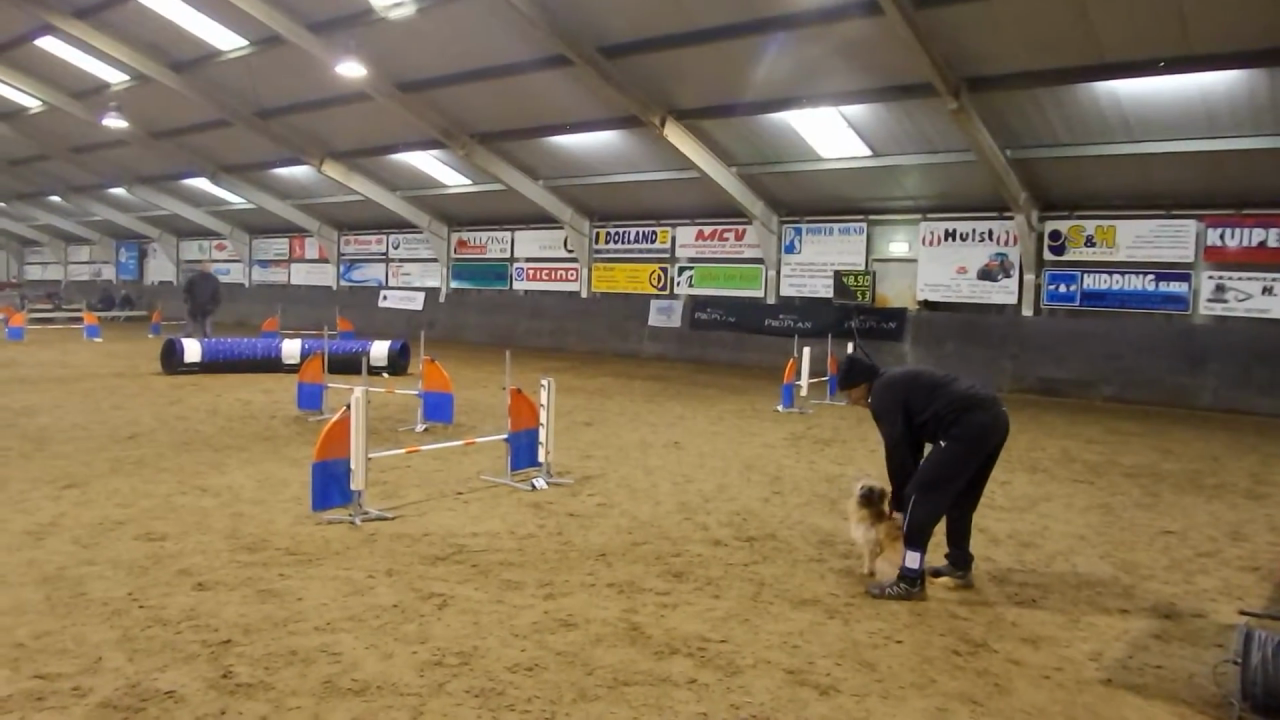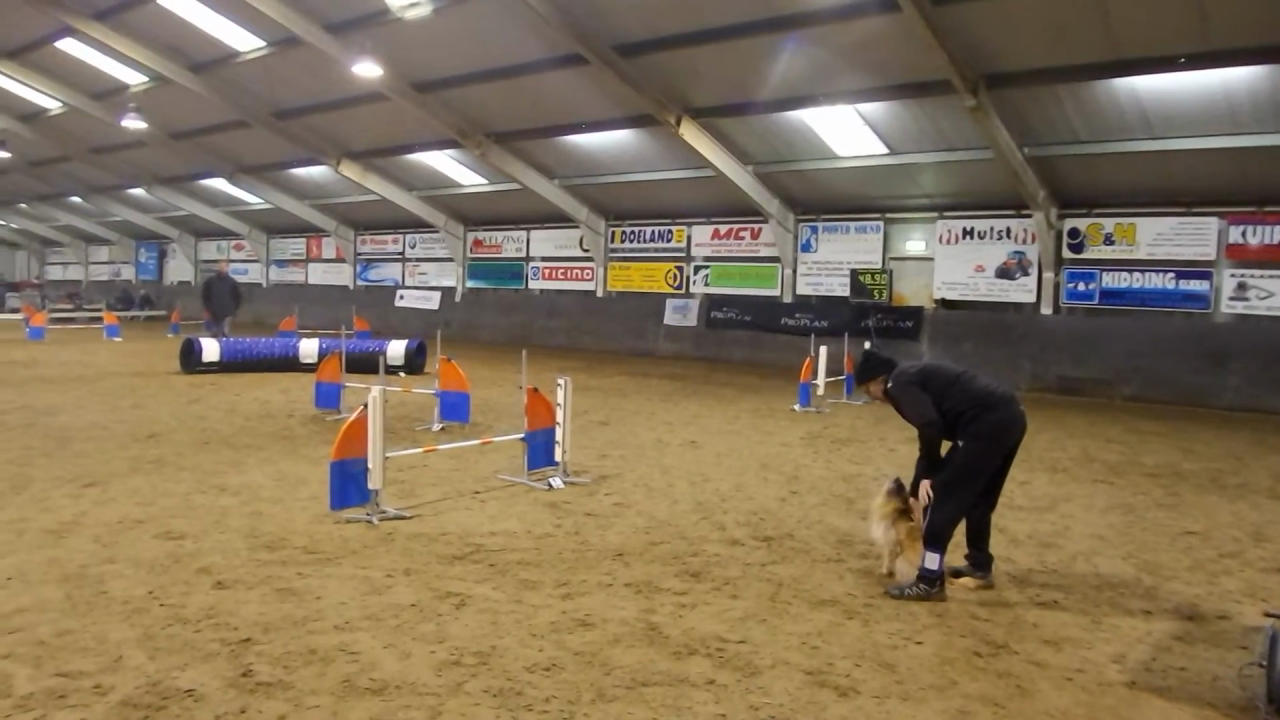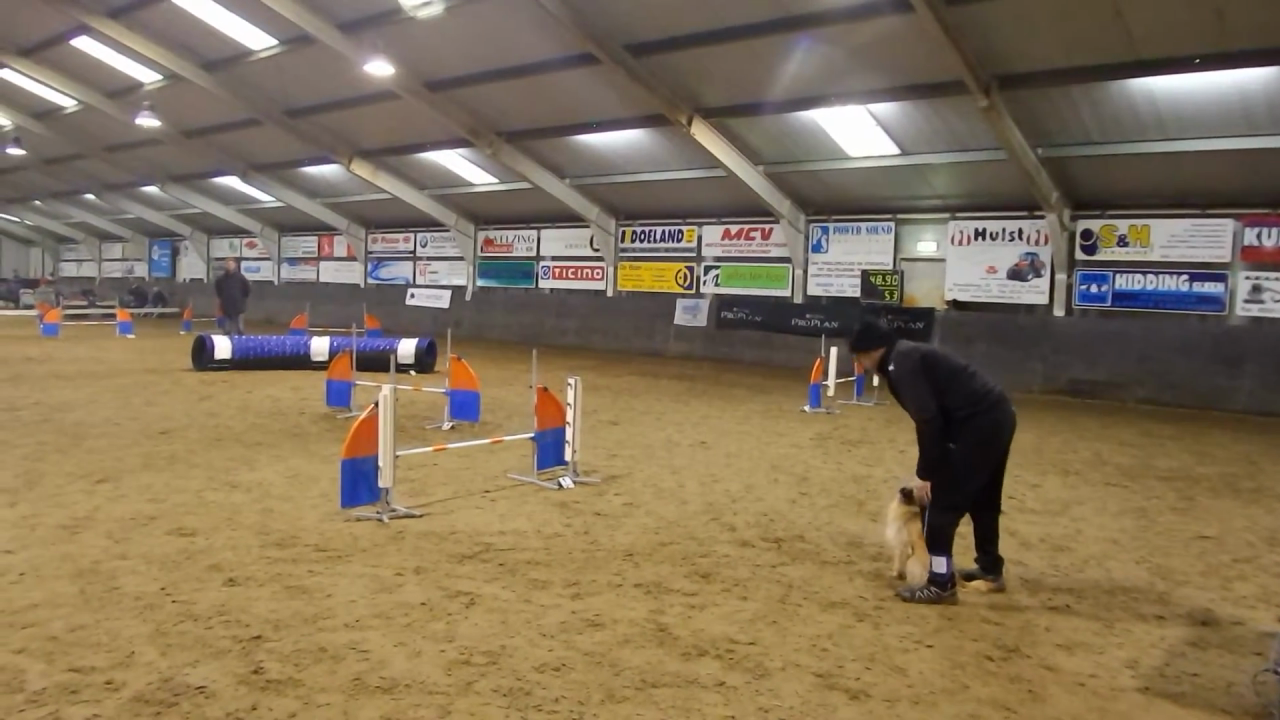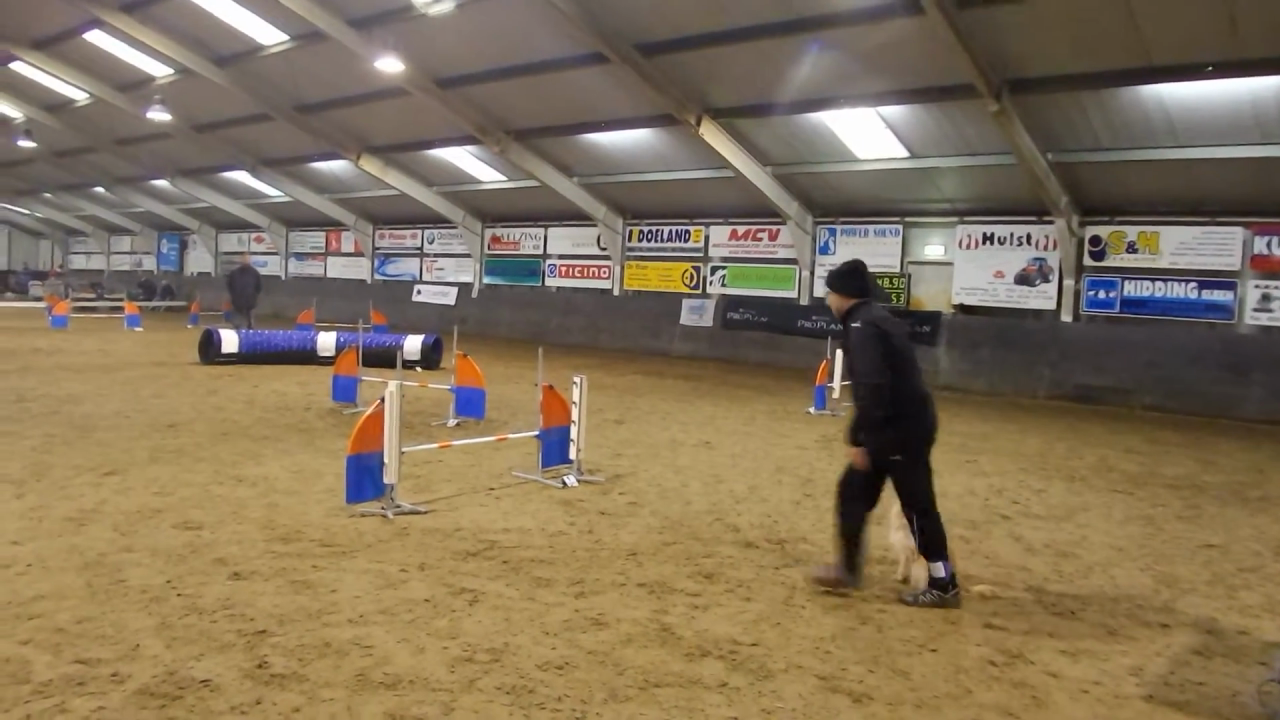
dt=0.5s
person 1, frame 1
left shoulder: (882, 394)
right shoulder: (898, 383)
left elbow: (897, 450)
right elbow: (911, 445)
left wrist: (898, 503)
right wrist: (903, 498)
left hip: (970, 426)
right hip: (994, 418)
left knee: (921, 497)
right knee: (959, 498)
left ankle: (910, 581)
right ankle: (960, 567)
person 1, frame 2
left shoulder: (900, 384)
right shoulder: (914, 377)
left elbow: (930, 425)
right elbow: (932, 426)
left wrist: (928, 474)
right wrist: (916, 488)
left hip: (987, 423)
right hip: (1010, 416)
left knee: (940, 498)
right knee: (979, 497)
left ankle: (930, 581)
right ankle: (980, 566)
person 1, frame 3
left shoulder: (901, 365)
right shoulder: (909, 357)
left elbow: (928, 420)
right elbow: (934, 415)
left wrist: (925, 473)
right wrist: (930, 469)
left hip: (979, 424)
right hip: (998, 415)
left knee: (939, 500)
right knee: (982, 499)
left ankle: (940, 584)
right ankle: (990, 569)
person 1, frame 4
left shoulder: (863, 327)
right shoulder: (876, 318)
left elbow: (873, 387)
left wrist: (856, 439)
left hip: (903, 425)
right hip: (898, 422)
left knee: (918, 504)
right knee: (853, 491)
left ankle: (945, 586)
right ankle: (847, 569)
